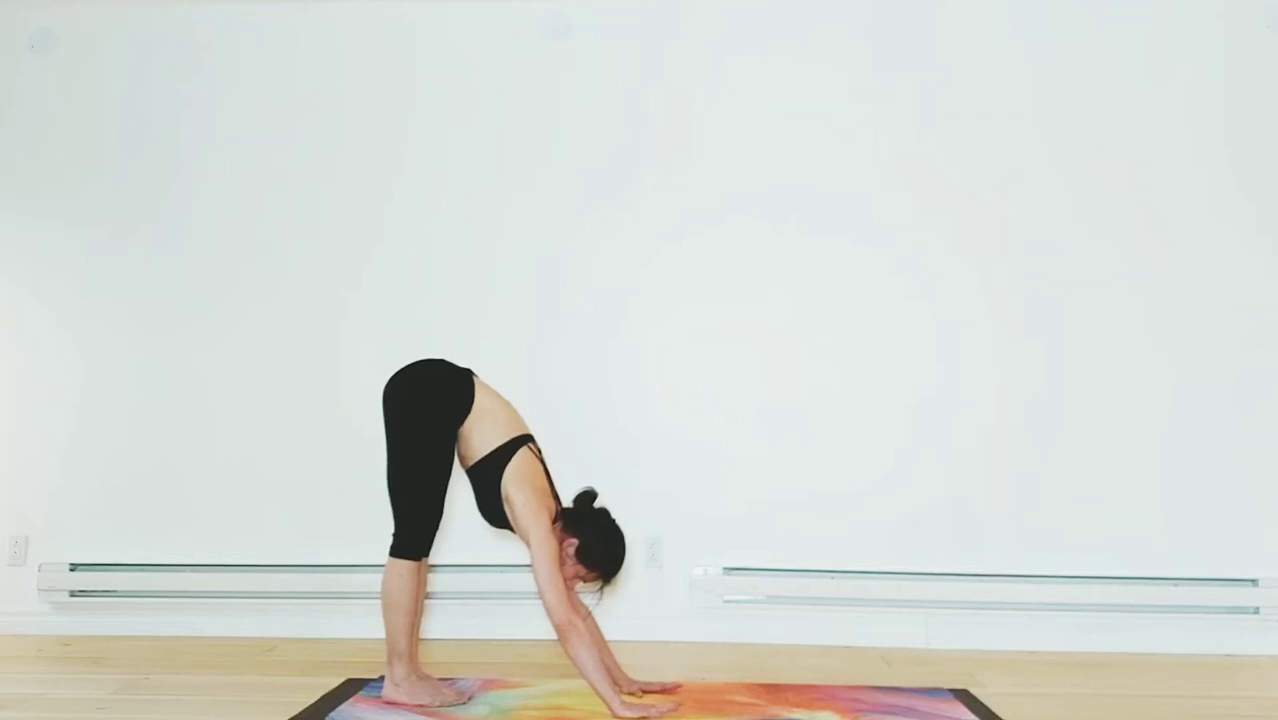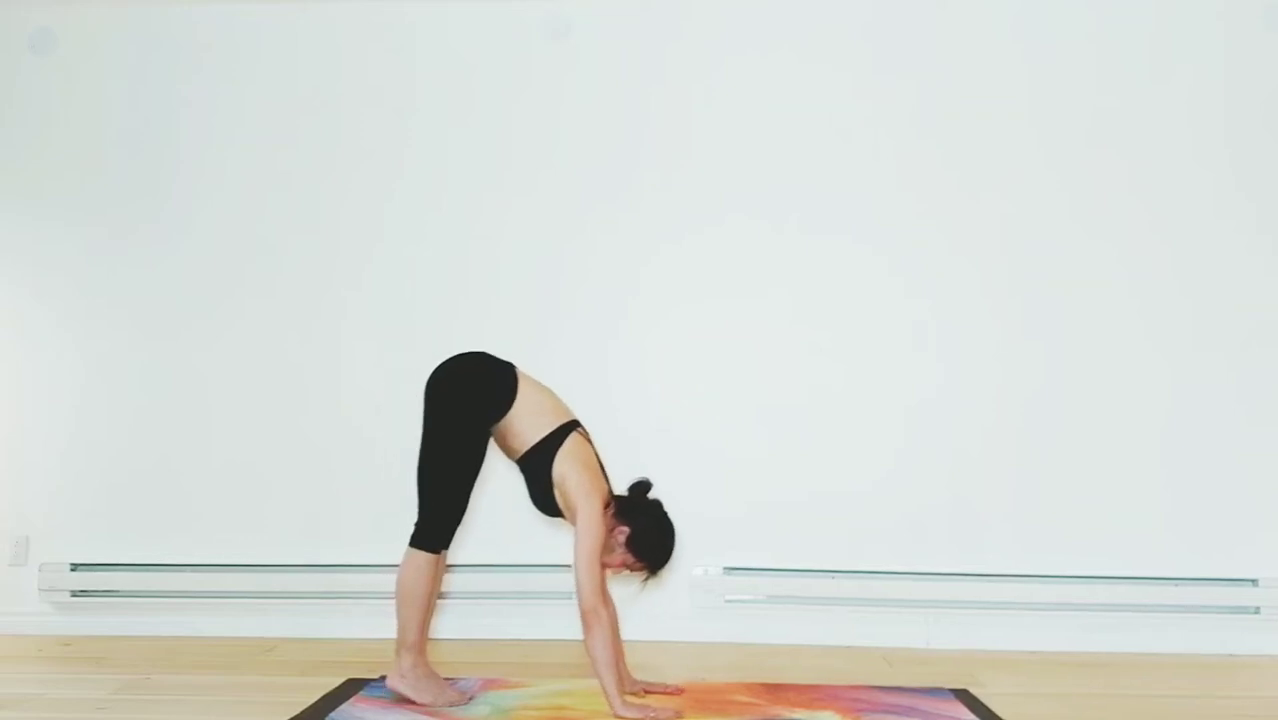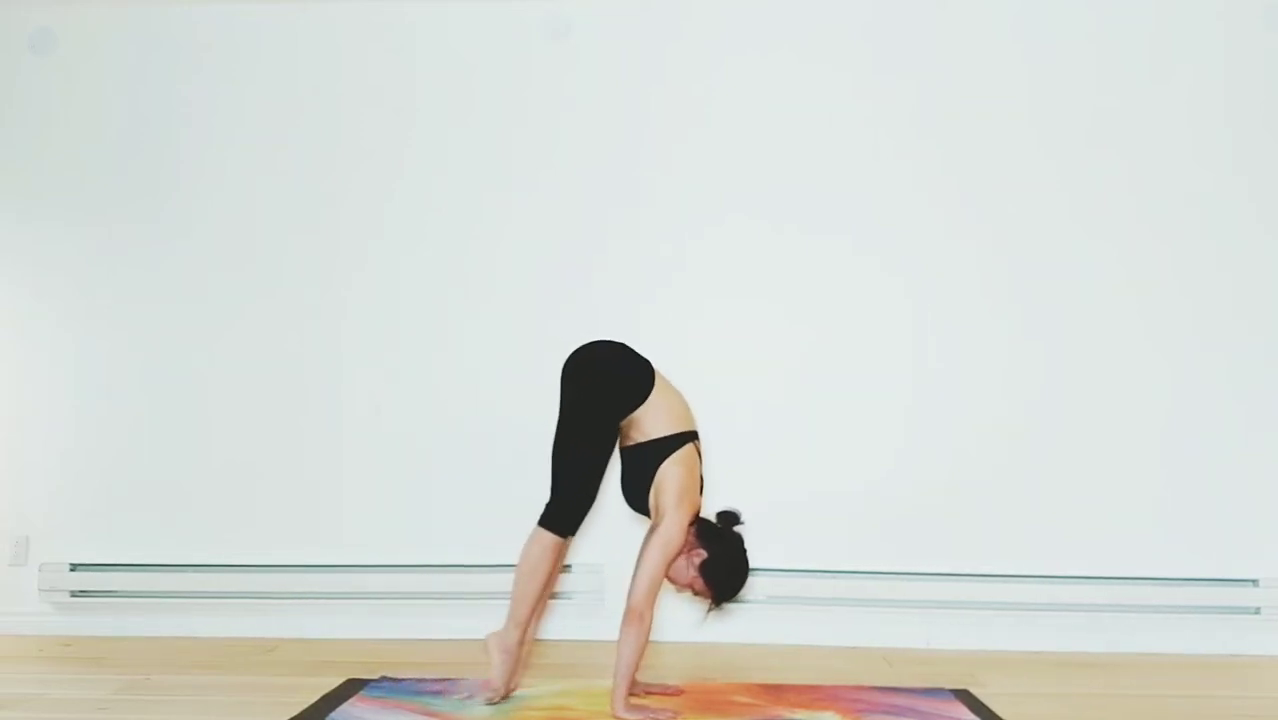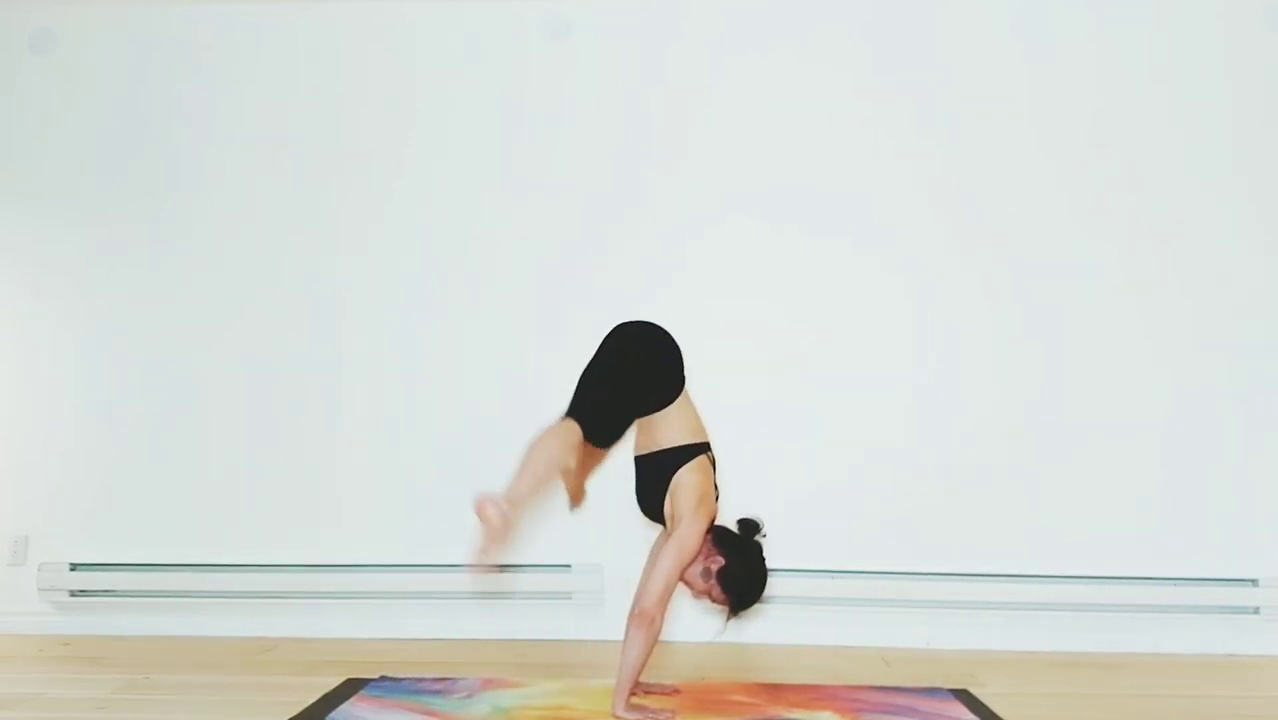
dt=1s
person 1, frame 1
left shoulder: (549, 517)
right shoulder: (537, 521)
left elbow: (575, 609)
right elbow: (566, 623)
left wrist: (622, 680)
left hip: (444, 399)
right hip: (424, 396)
left knee: (419, 539)
right knee: (412, 538)
left ankle: (408, 672)
right ankle: (399, 679)
person 1, frame 2
left shoulder: (595, 504)
right shoulder: (590, 506)
left elbow: (600, 599)
right elbow: (591, 609)
left wrist: (623, 679)
left hip: (481, 389)
right hip: (467, 387)
left knee: (440, 531)
right knee: (435, 530)
left ankle: (415, 665)
right ankle: (407, 667)
person 1, frame 3
left shoulder: (676, 511)
right shoulder: (677, 516)
left elbow: (638, 604)
right elbow: (638, 609)
left wrist: (627, 682)
left hip: (613, 381)
right hip: (602, 375)
left knee: (568, 519)
right knee: (562, 516)
left ankle: (520, 640)
right ankle: (510, 638)
person 1, frame 4
left shoulder: (688, 520)
right shoulder: (694, 522)
right elbow: (646, 612)
left wrist: (629, 681)
left hip: (652, 367)
left knee: (597, 436)
left ankle: (575, 469)
